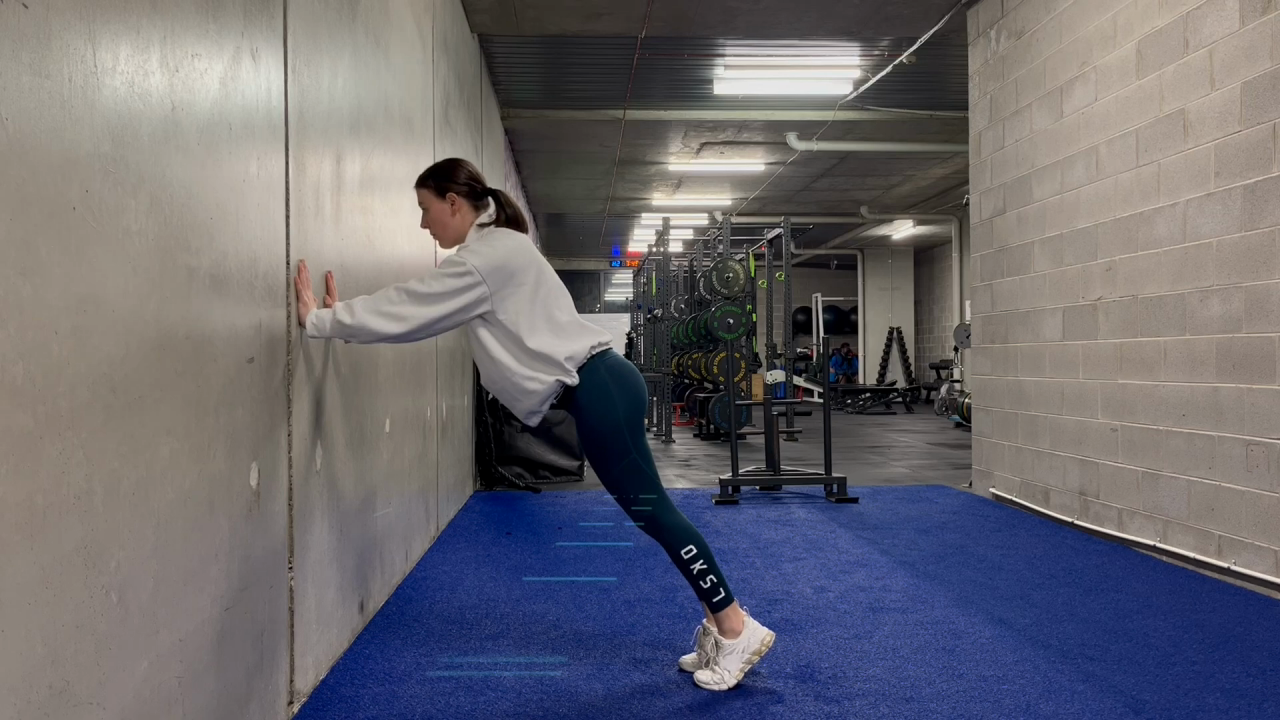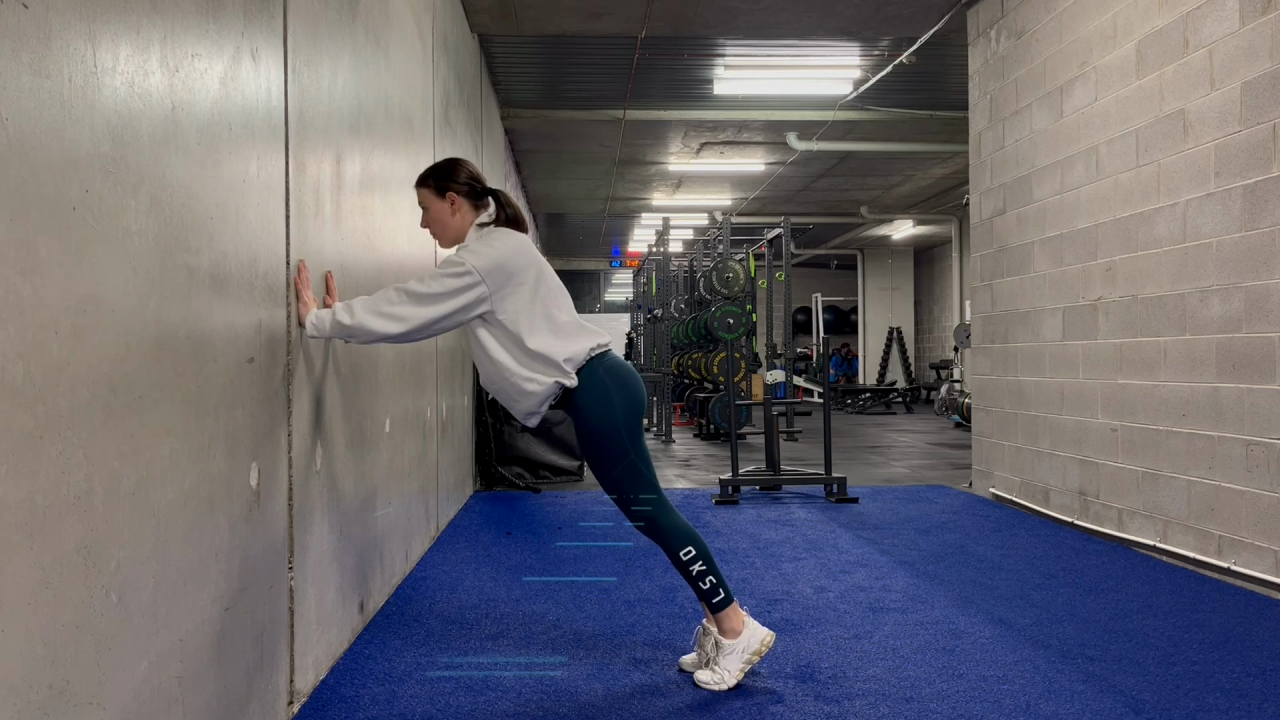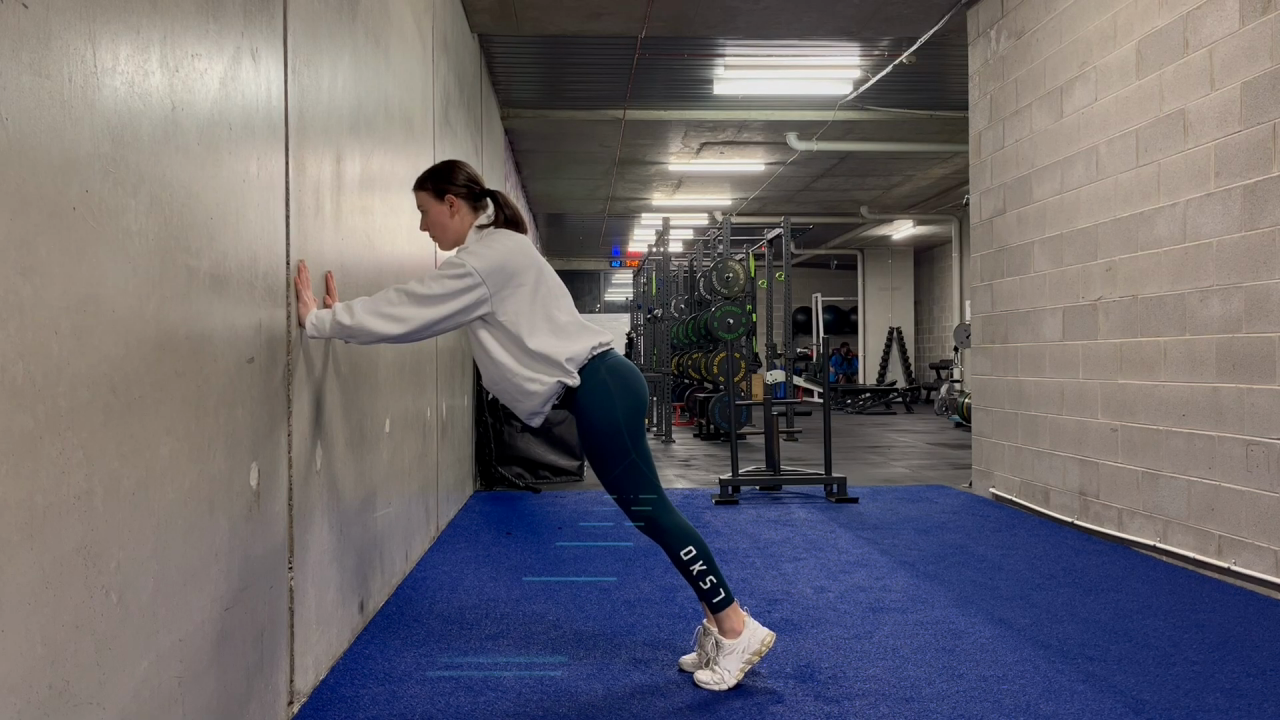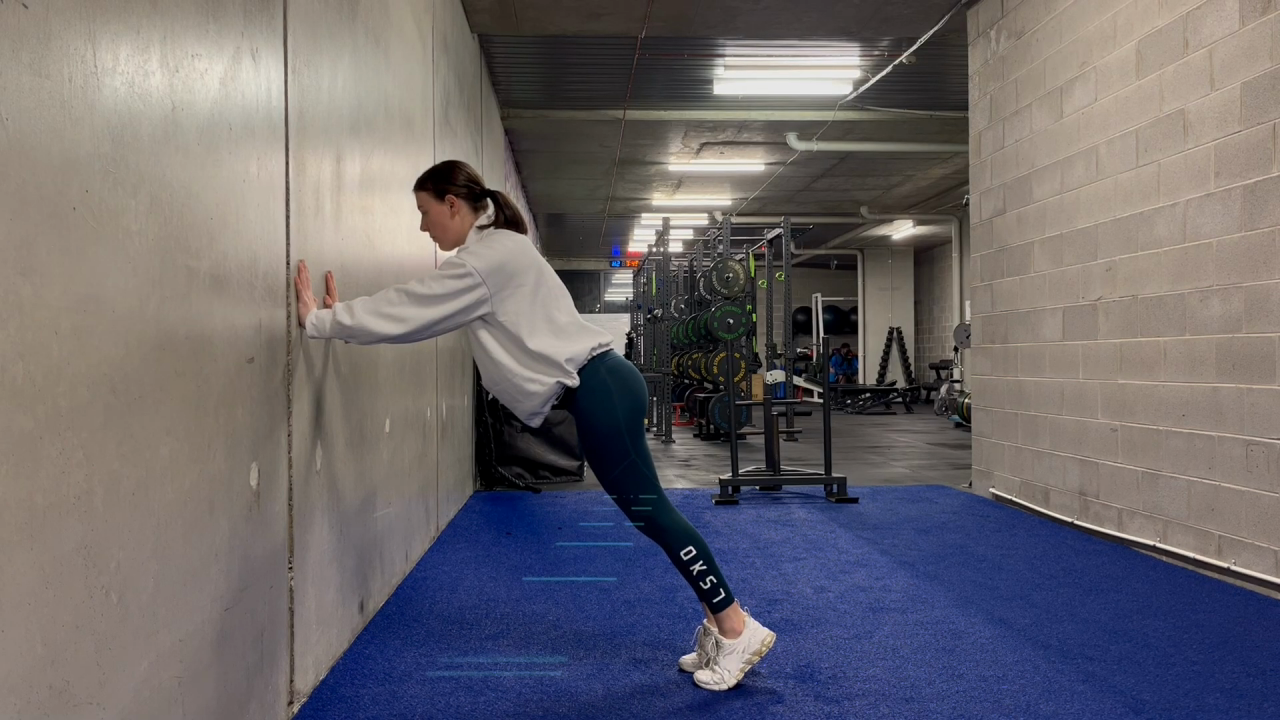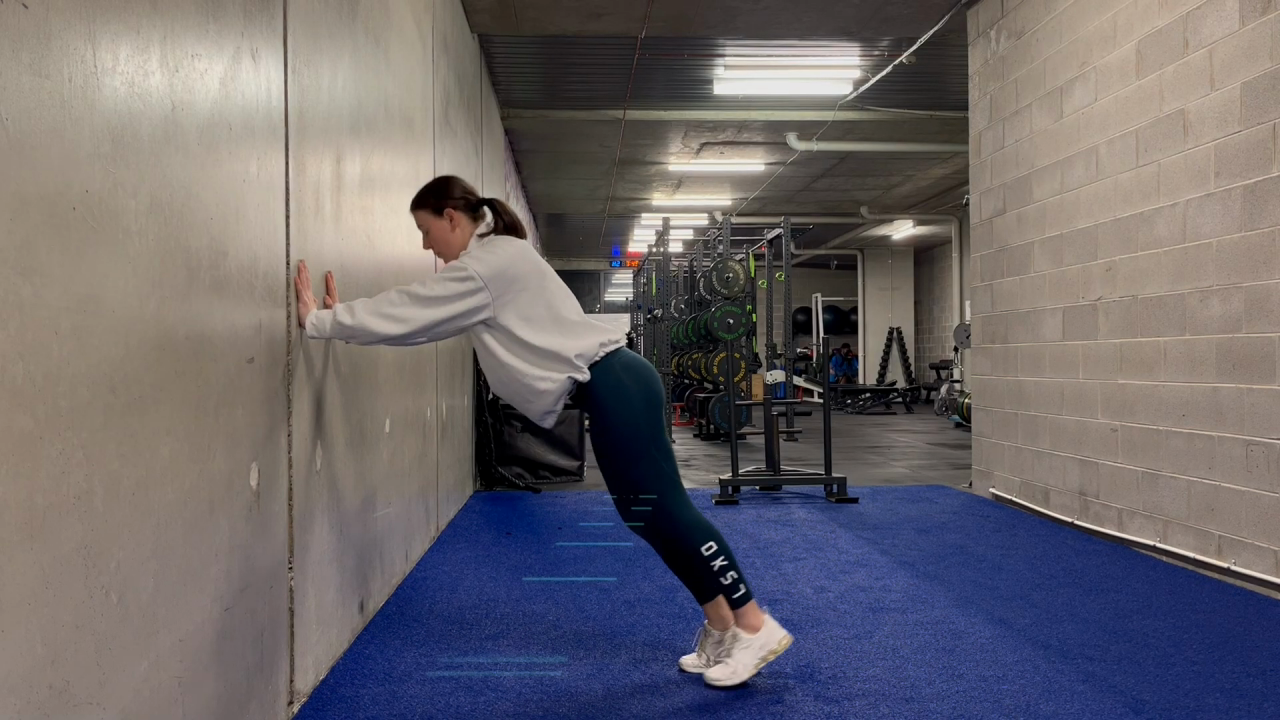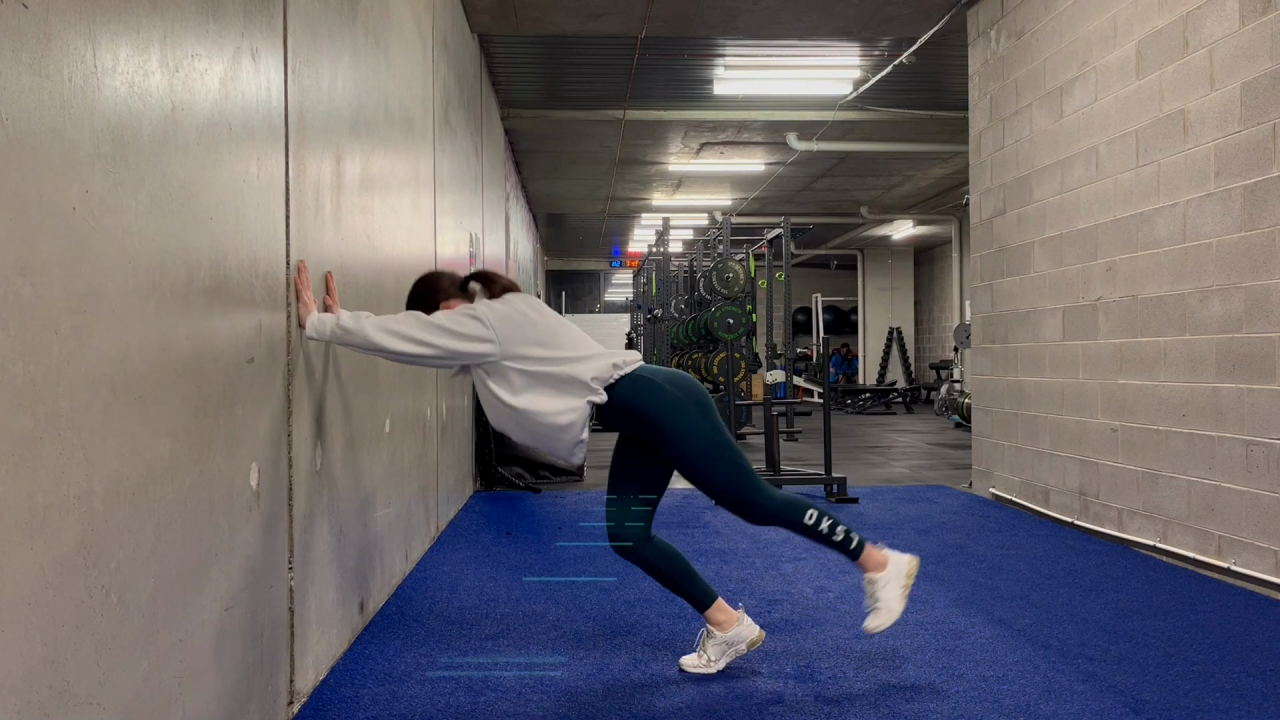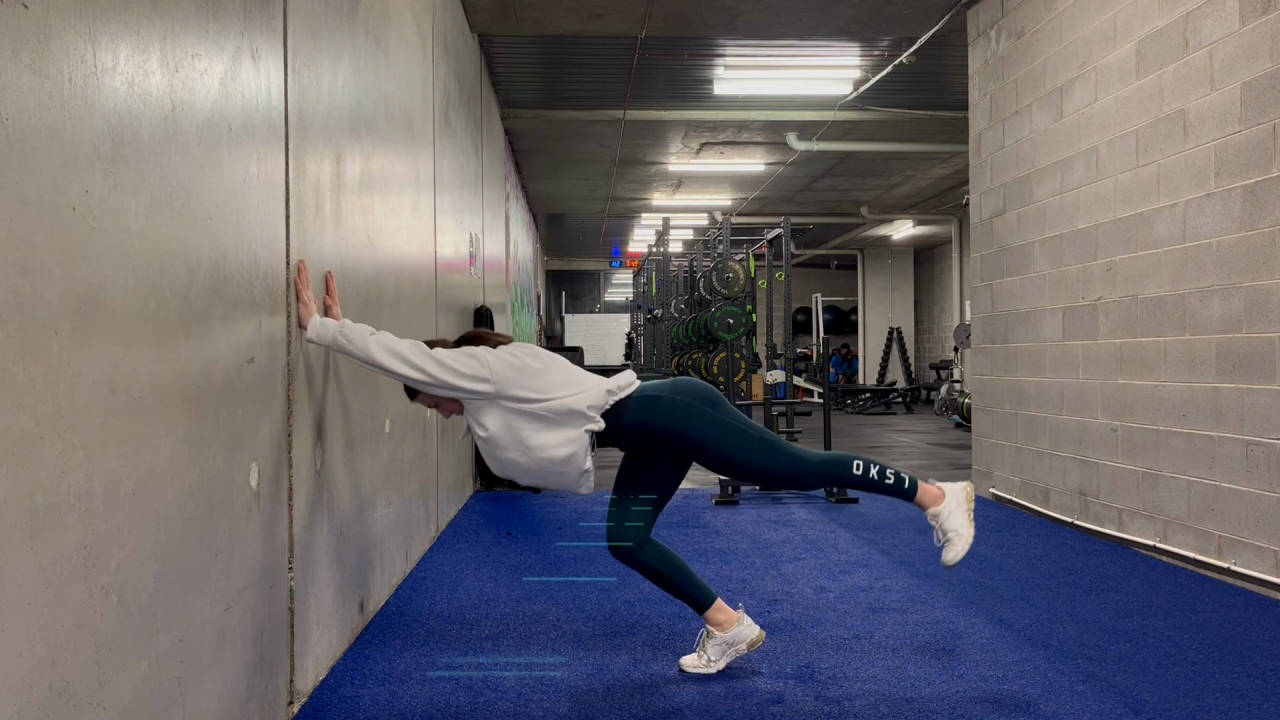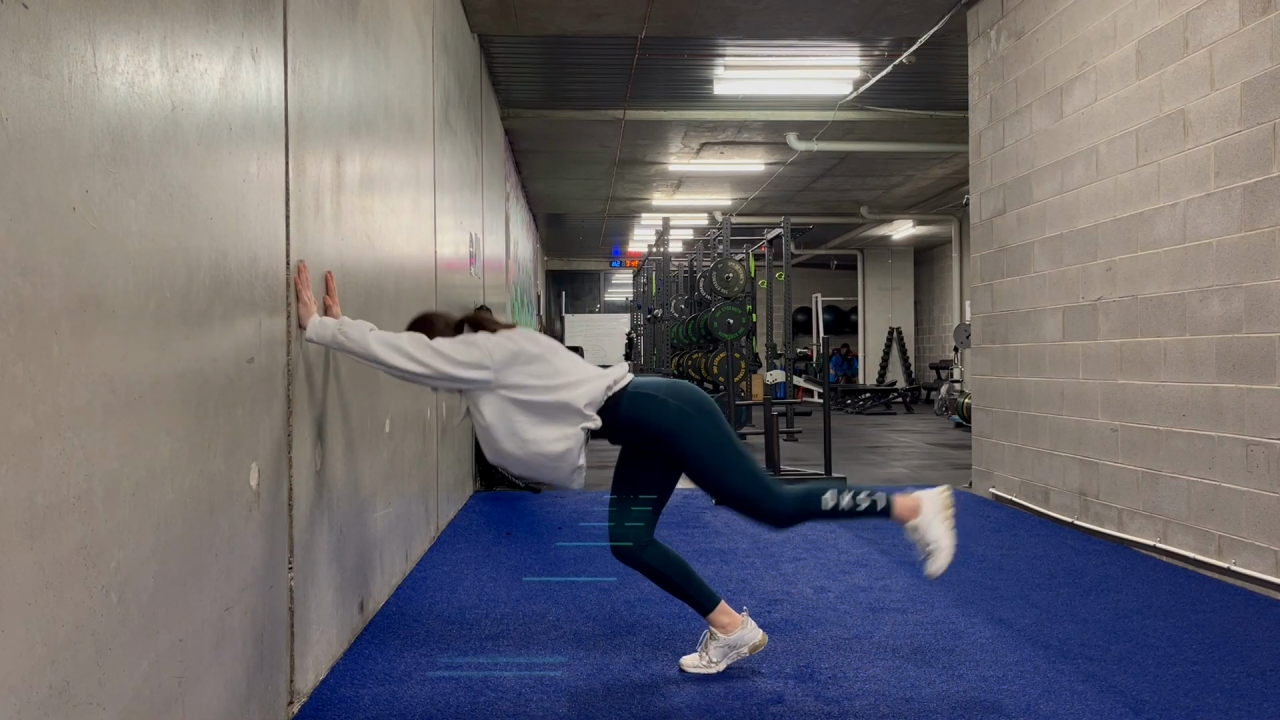
dt=0.4s
person 1, frame 1
left shoulder: (487, 256)
right shoulder: (494, 252)
left elbow: (410, 309)
right elbow: (418, 309)
left wrist: (319, 320)
right wrist: (345, 314)
left hip: (598, 388)
right hip: (597, 386)
left knee: (649, 510)
right knee: (648, 510)
left ankle: (737, 628)
right ankle: (720, 625)
person 1, frame 2
left shoulder: (488, 256)
right shoulder: (494, 252)
left elbow: (409, 310)
right elbow: (417, 311)
left wrist: (319, 320)
right wrist: (345, 315)
left hip: (596, 389)
right hip: (596, 388)
left knee: (647, 511)
right knee: (645, 510)
left ankle: (737, 627)
right ankle: (721, 624)
person 1, frame 3
left shoulder: (486, 258)
right shoulder: (493, 253)
left elbow: (407, 311)
right elbow: (415, 311)
left wrist: (318, 320)
right wrist: (345, 315)
left hip: (598, 388)
right hip: (597, 387)
left knee: (648, 510)
right knee: (645, 510)
left ankle: (737, 629)
right ankle: (720, 624)
person 1, frame 4
left shoulder: (488, 258)
right shoulder: (492, 254)
left elbow: (408, 311)
right elbow: (416, 312)
left wrist: (319, 320)
right wrist: (342, 315)
left hip: (598, 389)
right hip: (597, 387)
left knee: (647, 510)
right knee: (645, 511)
left ankle: (738, 630)
right ankle: (720, 626)
person 1, frame 5
left shoulder: (487, 265)
right shoulder: (495, 261)
left elbow: (408, 314)
right elbow: (415, 316)
left wrist: (317, 320)
right wrist: (343, 315)
left hip: (615, 386)
right hip: (607, 388)
left knee: (665, 508)
right knee: (643, 516)
left ankle: (755, 627)
right ankle: (723, 625)
person 1, frame 6
left shoulder: (489, 319)
right shoulder: (495, 321)
left elbow: (408, 335)
right elbow: (413, 339)
left wrist: (318, 321)
right wrist: (342, 321)
left hip: (658, 403)
right hip: (642, 417)
left knee: (753, 502)
right knee: (626, 533)
left ankle: (880, 563)
right ankle: (728, 625)
person 1, frame 7
left shoulder: (484, 370)
right shoulder: (488, 376)
left elbow: (404, 355)
right elbow: (404, 359)
left wrist: (320, 326)
right wrist: (338, 328)
left hip: (667, 416)
right hip: (655, 432)
left knee: (797, 470)
right knee: (627, 538)
left ankle: (937, 498)
right ankle: (728, 624)
person 1, frame 8
left shoulder: (483, 352)
right shoulder: (492, 357)
left elbow: (411, 355)
right elbow: (413, 355)
left wrist: (319, 325)
right wrist: (342, 325)
left hip: (665, 416)
right hip: (648, 429)
left knee: (773, 506)
right knee: (628, 540)
left ankle: (912, 507)
right ankle: (731, 627)
